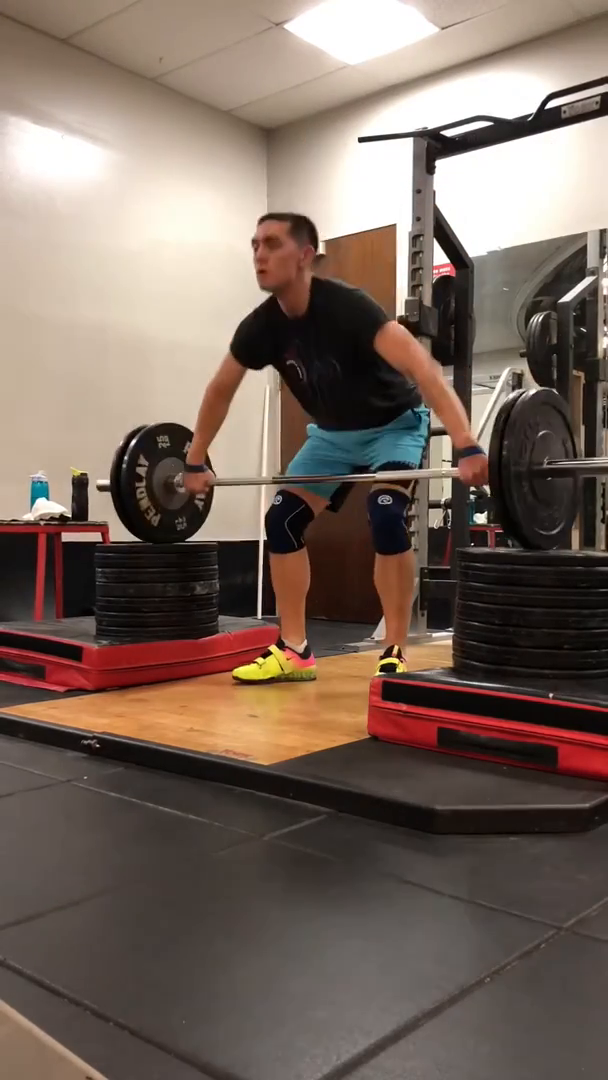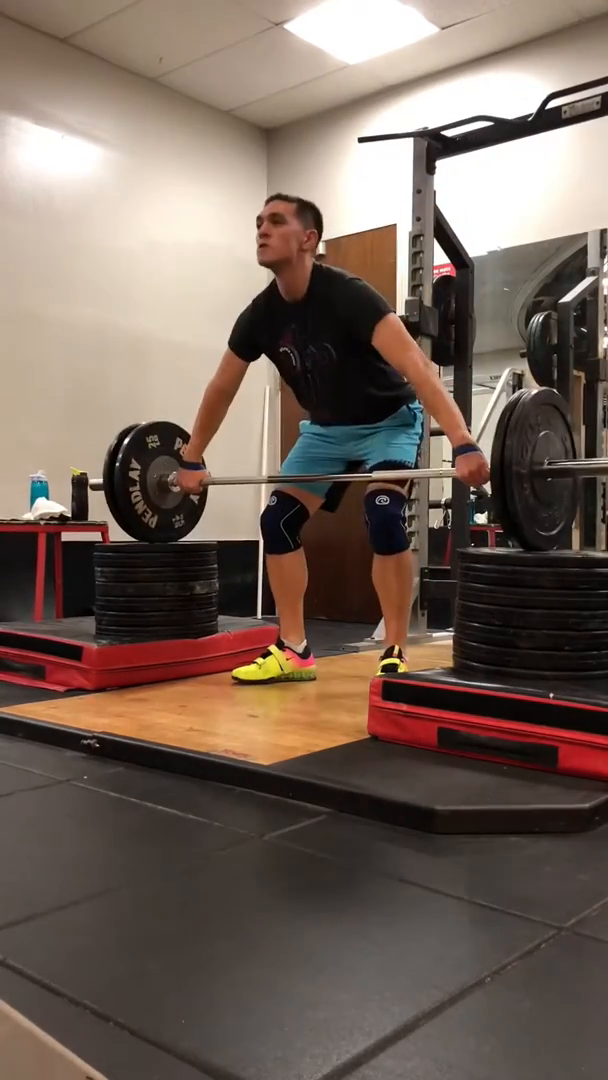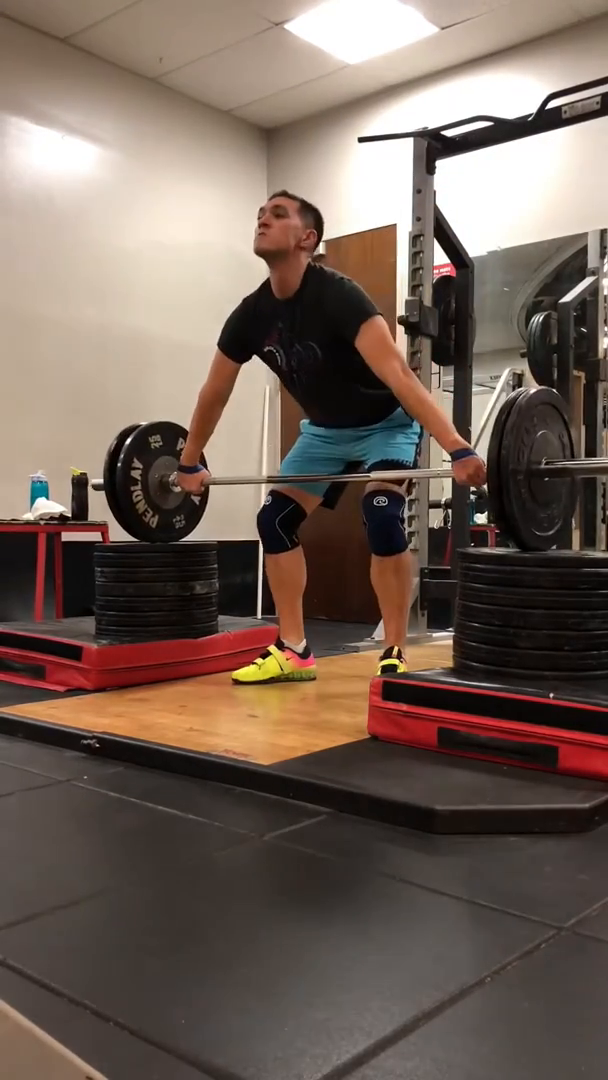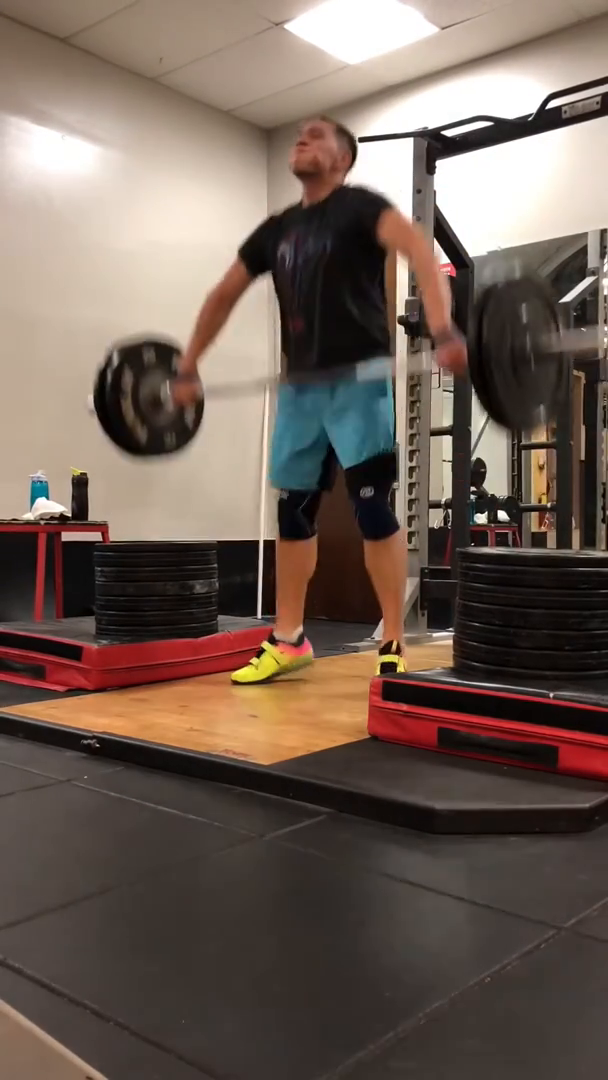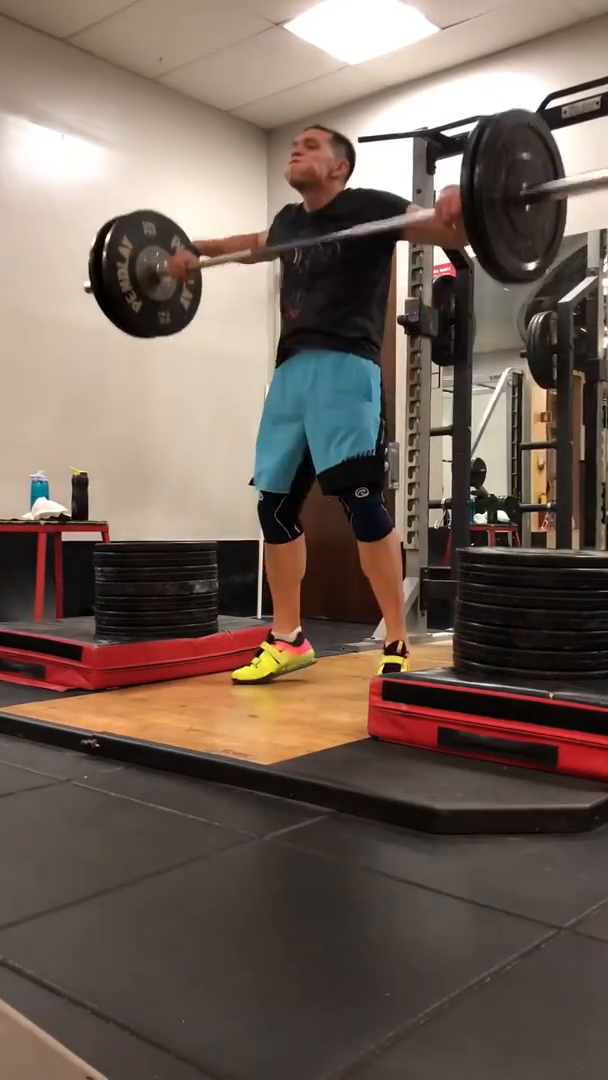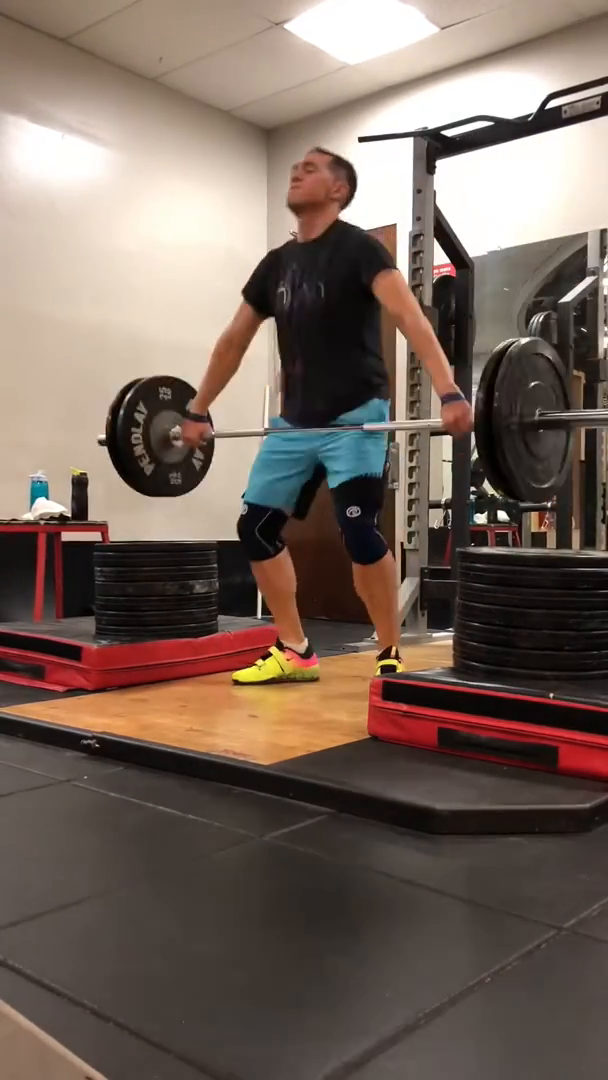
dt=0.4s
person 1, frame 1
left shoulder: (346, 307)
right shoulder: (261, 326)
left elbow: (423, 369)
right elbow: (220, 391)
left wrist: (467, 447)
right wrist: (196, 462)
left hip: (393, 424)
right hip: (332, 432)
left knee: (385, 517)
right knee: (282, 519)
left ankle: (395, 657)
right ankle: (293, 652)
person 1, frame 2
left shoulder: (347, 295)
right shoulder: (260, 316)
left elbow: (416, 367)
right elbow: (221, 389)
left wrist: (464, 446)
right wrist: (191, 460)
left hip: (387, 421)
right hip: (325, 427)
left knee: (383, 517)
right knee: (278, 518)
left ankle: (395, 656)
right ankle: (293, 651)
person 1, frame 3
left shoulder: (337, 296)
right shoulder: (251, 314)
left elbow: (396, 373)
right elbow: (214, 393)
left wrist: (458, 449)
right wrist: (189, 461)
left hip: (384, 423)
right hip: (325, 429)
left knee: (381, 516)
right knee: (277, 517)
left ankle: (395, 657)
right ankle: (293, 651)
person 1, frame 4
left shoulder: (359, 206)
right shoulder: (277, 227)
left elbow: (420, 252)
right elbow: (224, 295)
left wrist: (443, 332)
right wrist: (188, 367)
left hip: (357, 377)
right hip: (300, 384)
left knee: (371, 501)
right knee: (294, 506)
left ankle: (393, 647)
right ankle: (289, 640)
person 1, frame 5
left shoulder: (366, 204)
right shoulder: (289, 217)
left elbow: (449, 231)
right elbow: (262, 243)
left wrist: (450, 216)
right wrist: (197, 250)
left hip: (345, 366)
right hip: (290, 370)
left knee: (361, 500)
right knee: (275, 505)
left ankle: (398, 648)
right ankle: (287, 639)
person 1, frame 6
left shoulder: (356, 249)
right shoulder: (275, 264)
left elbow: (409, 318)
right elbow: (234, 340)
left wrist: (449, 394)
right wrist: (198, 411)
left hip: (355, 416)
right hip: (296, 419)
left knee: (356, 522)
right knee: (256, 524)
left ankle: (391, 657)
right ankle: (294, 650)
